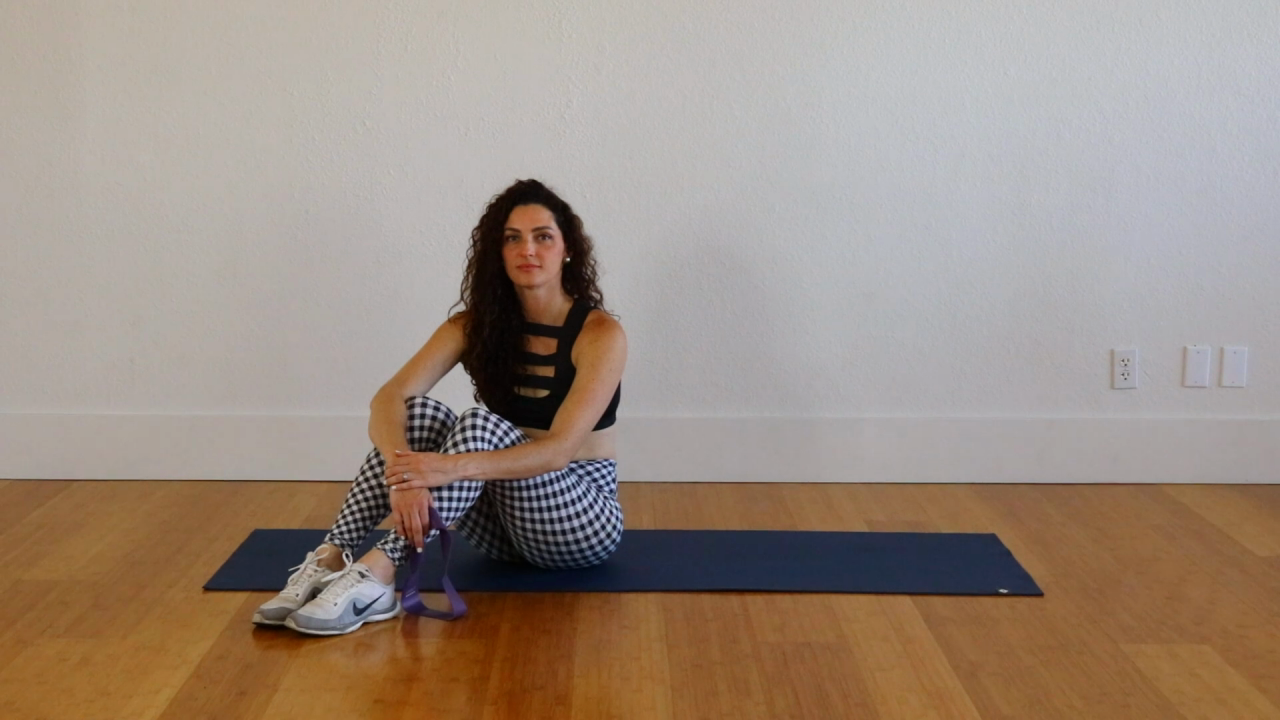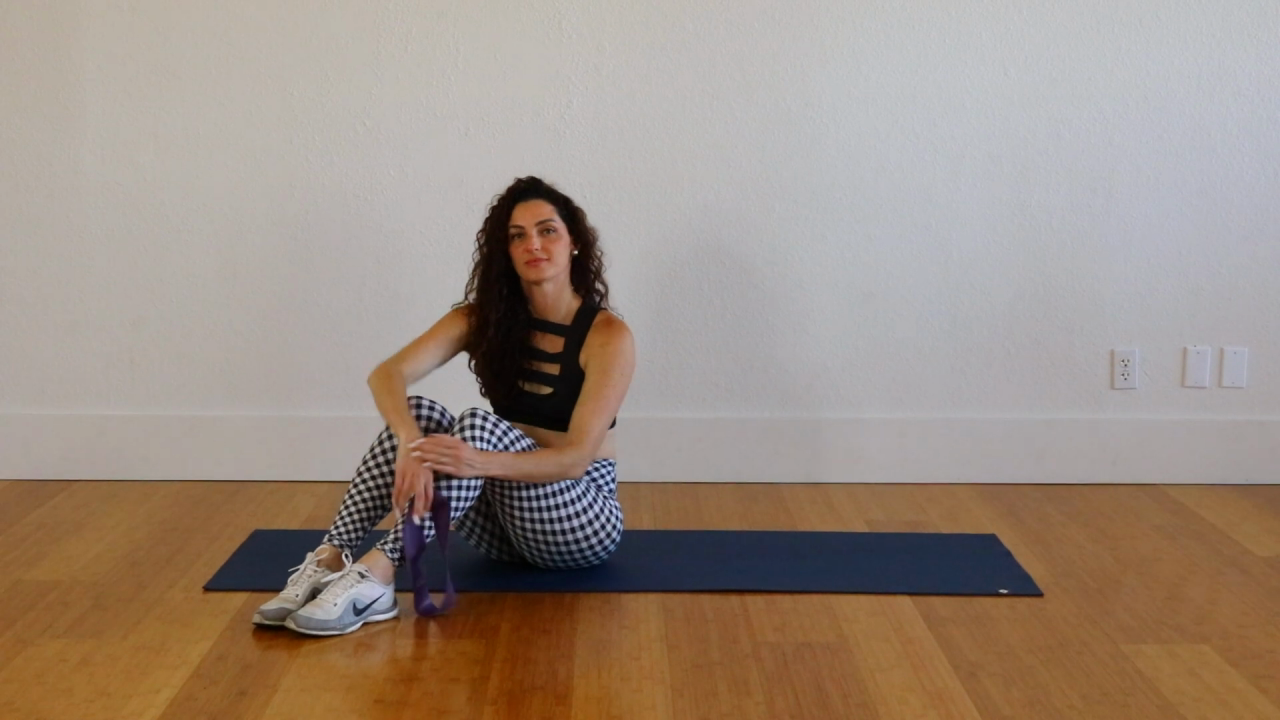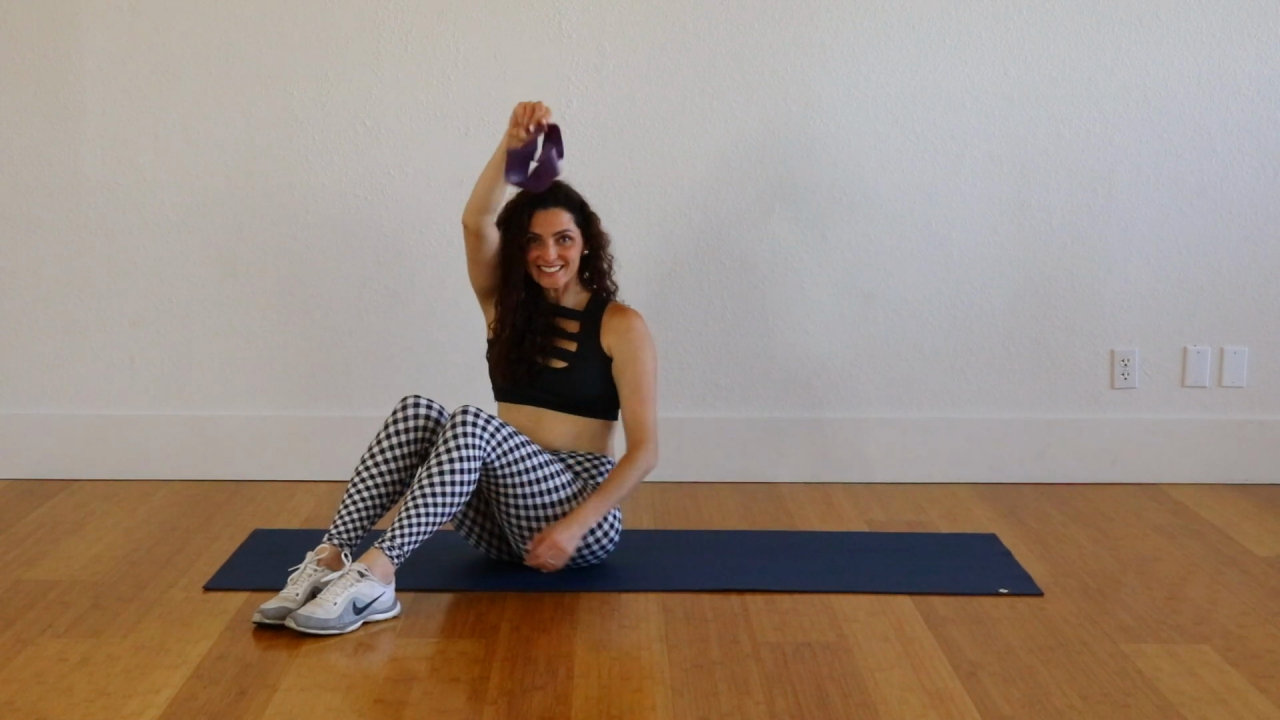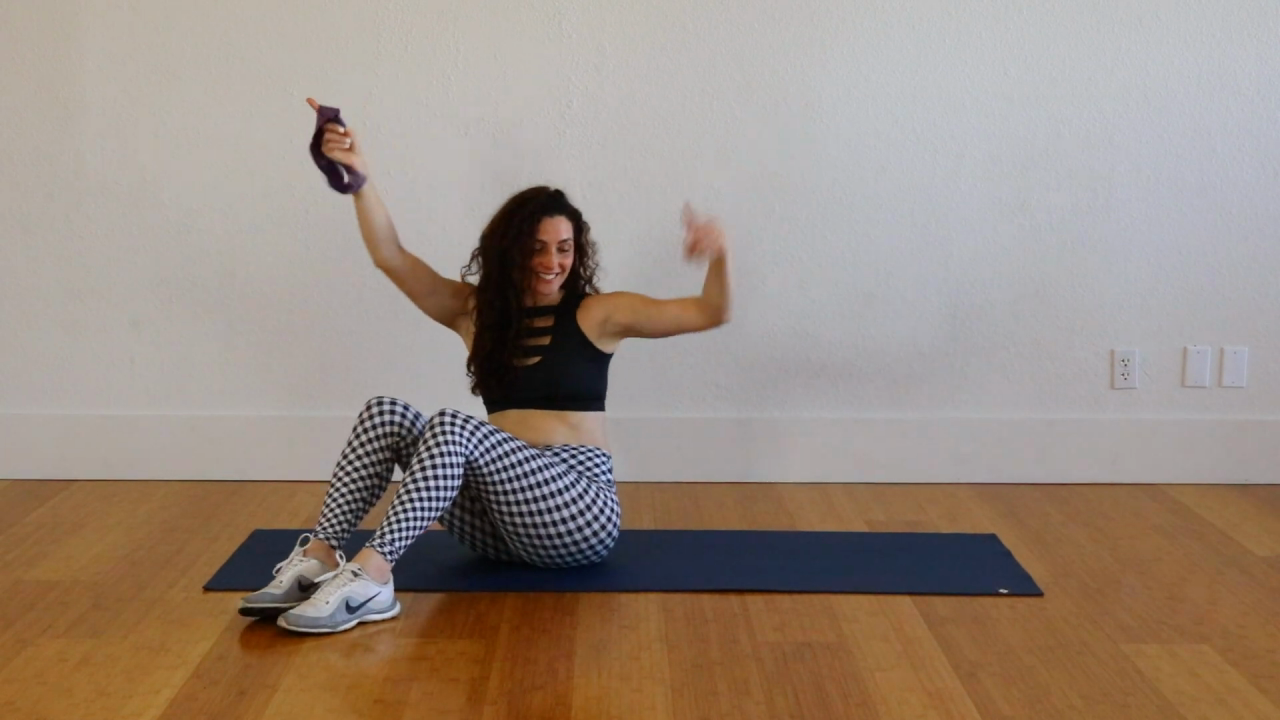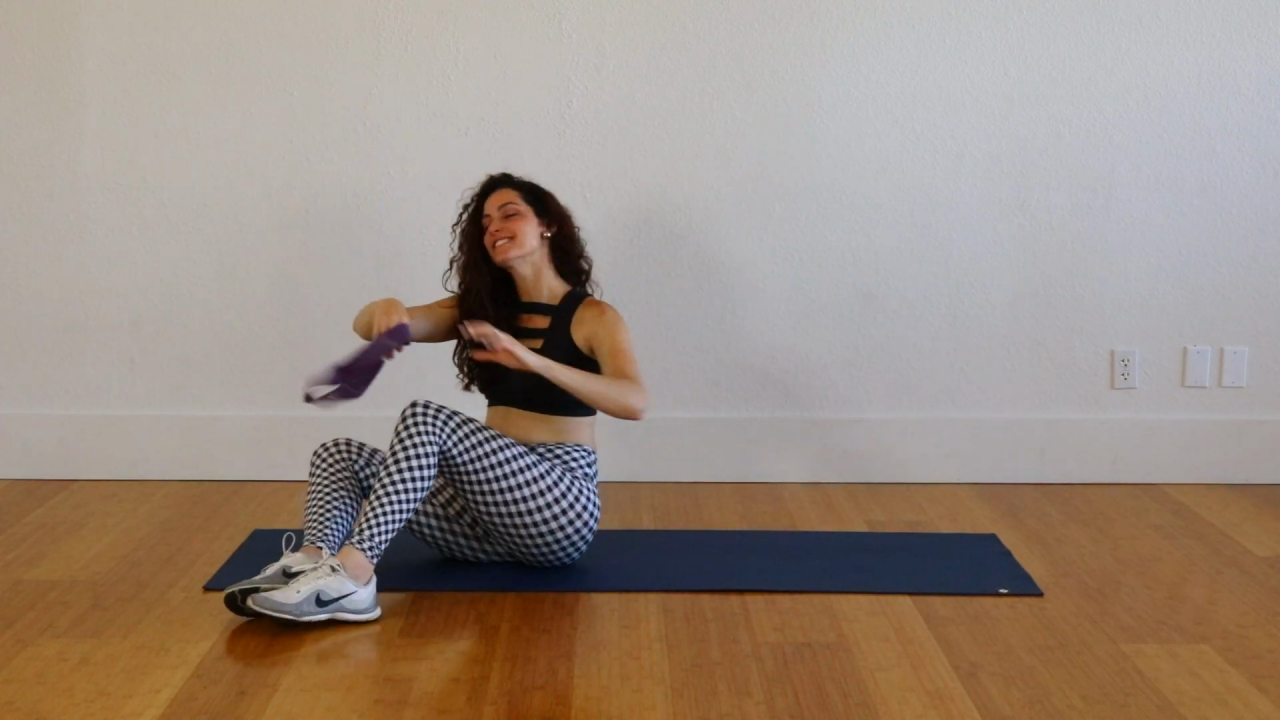
dt=1s
person 1, frame 1
left shoulder: (600, 334)
right shoulder: (476, 324)
left elbow: (559, 450)
right elbow: (389, 398)
left wrist: (455, 467)
right wrist: (403, 471)
left hip: (582, 522)
right hip: (505, 519)
left knee: (482, 425)
right knee: (420, 412)
left ankle: (378, 572)
right ankle: (331, 557)
person 1, frame 2
left shoulder: (609, 335)
right shoulder: (483, 318)
left elbow: (576, 457)
right elbow: (388, 374)
left wrist: (481, 461)
right wrist: (410, 444)
left hip: (581, 522)
right hip: (504, 521)
left knee: (481, 425)
right knee: (419, 413)
left ankle: (377, 573)
right ankle: (331, 558)
person 1, frame 3
left shoulder: (621, 325)
right shoulder: (505, 304)
left elbow: (644, 448)
right elbow: (477, 223)
left wrist: (577, 523)
right wrist: (511, 142)
left hip: (580, 517)
right hip: (505, 520)
left knee: (472, 423)
right knee: (417, 412)
left ankle: (377, 573)
right ankle: (329, 558)
person 1, frame 4
left shoulder: (598, 314)
right shoulder: (474, 310)
left elbow: (710, 313)
right elbow: (389, 257)
left wrist: (718, 256)
right wrist: (359, 170)
left hip: (579, 515)
right hip: (497, 514)
left knee: (453, 429)
right knee: (385, 414)
left ankle: (371, 576)
right ankle: (316, 558)
person 1, frame 5
left shoulder: (593, 317)
right shoulder: (478, 308)
left elbow: (634, 401)
right elbow: (392, 326)
left wrist: (533, 360)
right wrist: (387, 310)
left hip: (558, 511)
right hip: (487, 506)
left knee: (425, 419)
right knee: (337, 456)
left ankle: (351, 575)
right ankle: (311, 561)
